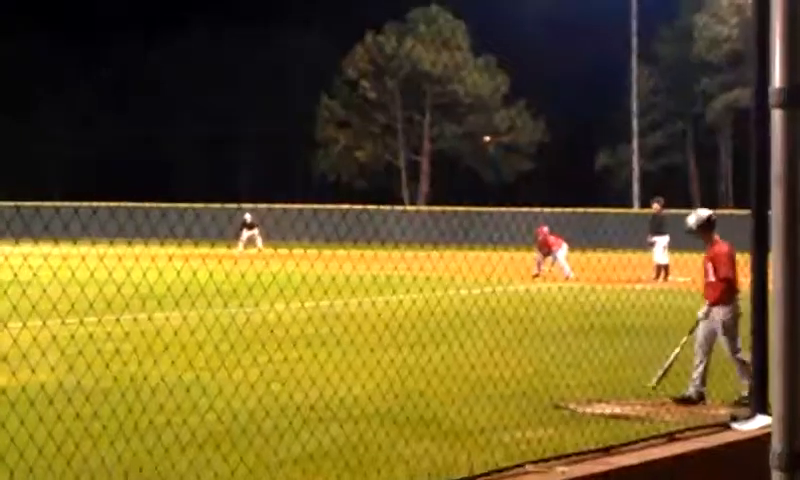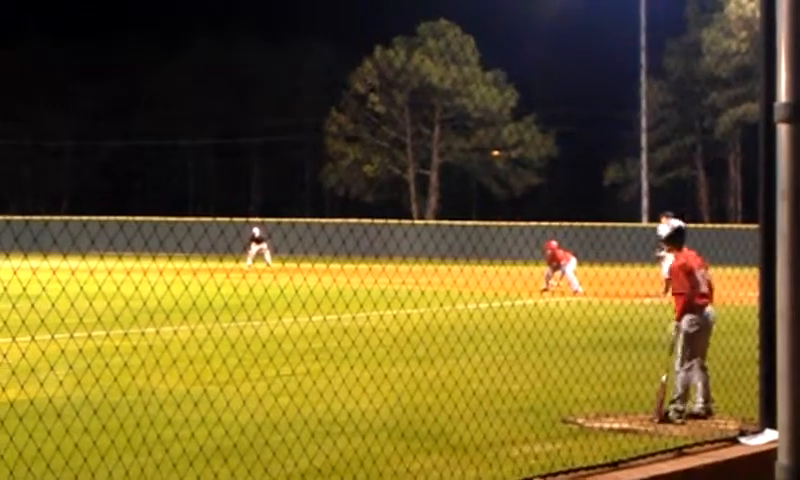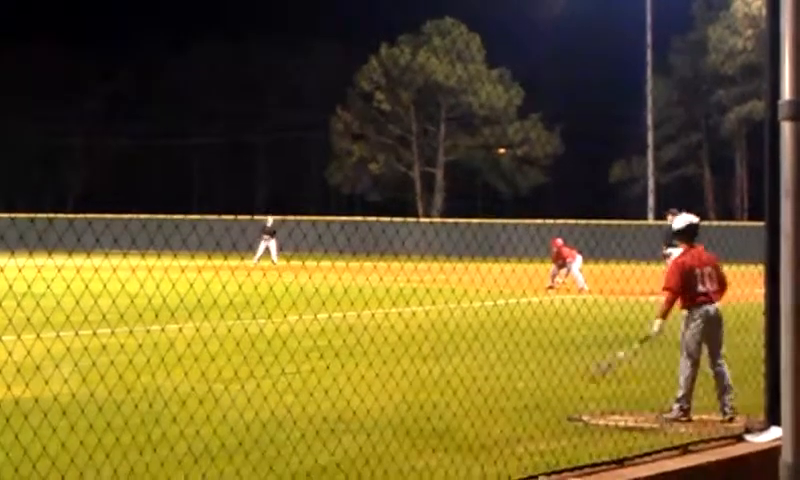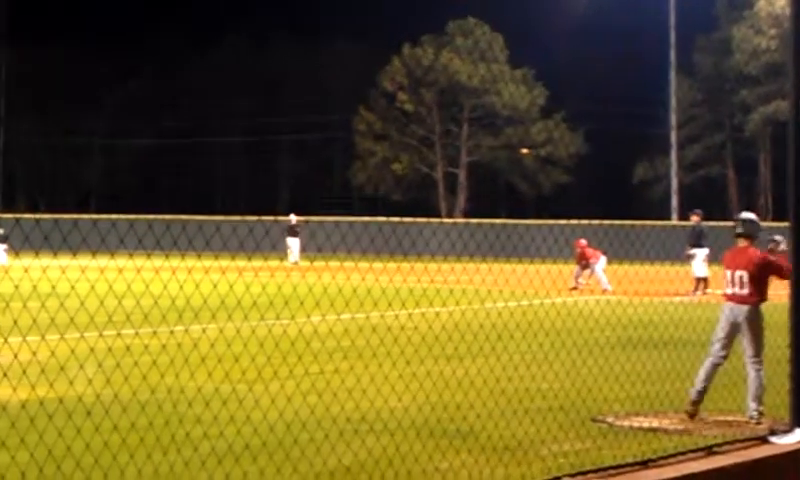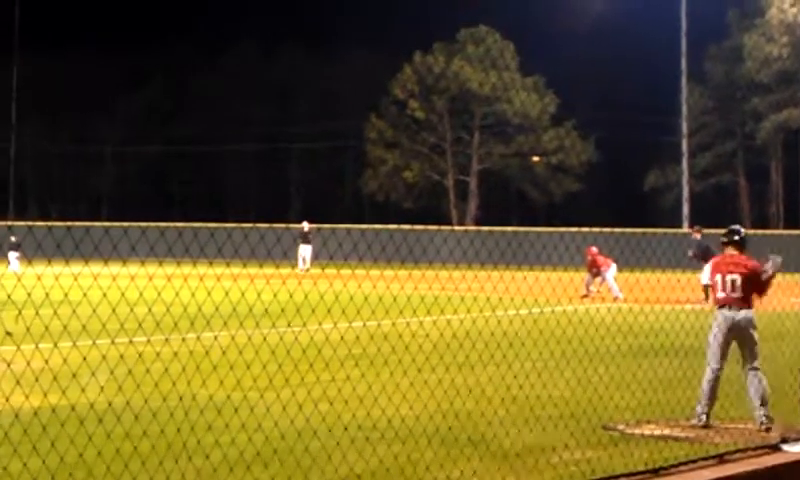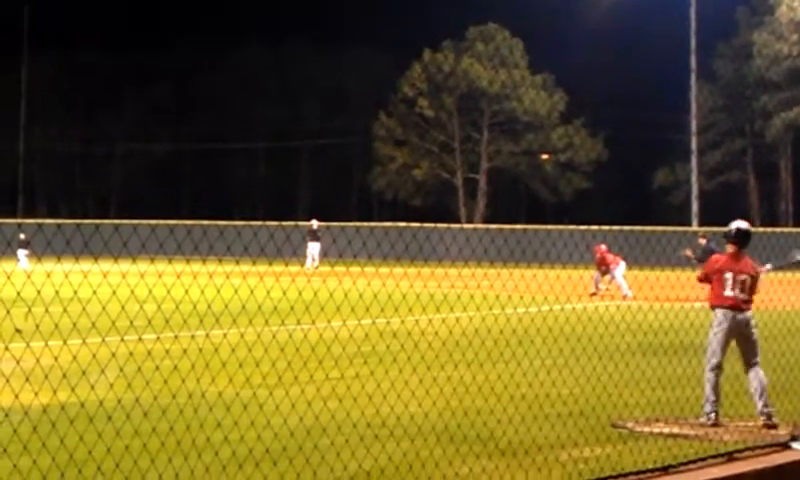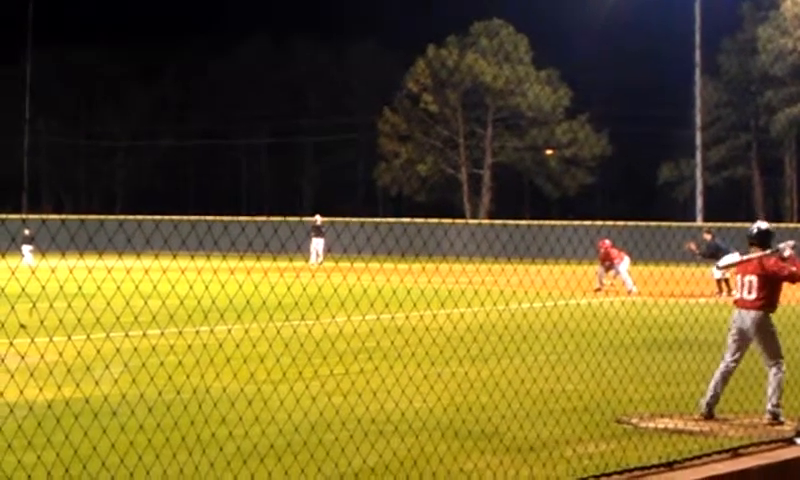
dt=0.7s
person 1, frame 1
left shoulder: (721, 250)
right shoulder: (710, 249)
left elbow: (726, 283)
left wrist: (709, 306)
left hip: (725, 307)
right hip: (714, 307)
left knee: (732, 351)
right knee: (701, 348)
left ankle: (751, 391)
right ankle: (696, 391)
person 1, frame 2
left shoulder: (677, 264)
right shoulder: (696, 256)
left elbow: (684, 296)
right elbow: (709, 286)
left wrist: (677, 321)
left hip: (694, 315)
right hip: (707, 311)
left knee: (684, 364)
right knee: (699, 362)
left ankle: (677, 410)
right ankle: (703, 406)
person 1, frame 3
left shoulder: (680, 261)
right shoulder: (709, 256)
left elbow: (673, 293)
right elbow: (723, 284)
left wrist: (661, 318)
left hip: (695, 312)
right hip: (714, 310)
left knee: (689, 362)
right knee: (718, 360)
left ankle: (682, 408)
right ankle: (727, 408)
person 1, frame 4
left shoulder: (728, 255)
right shoulder: (760, 258)
right elbow: (786, 272)
left wrist: (770, 252)
right wrist: (781, 252)
left hip: (729, 309)
right hip: (750, 311)
left knee: (715, 356)
right knee: (754, 362)
left ankle: (695, 398)
right ankle: (755, 412)
person 1, frame 5
left shoulder: (716, 263)
right shoulder: (752, 265)
right elbow: (760, 291)
right wrist: (770, 272)
left hip: (722, 316)
right hip: (745, 316)
left knee: (713, 368)
right knee: (753, 369)
left ankle: (702, 416)
right ankle: (763, 418)
person 1, frame 6
left shoulder: (717, 260)
right shoulder: (753, 266)
left elbow: (702, 277)
right elbow: (752, 292)
left hip: (724, 317)
right hip: (746, 317)
left knee: (713, 366)
right knee: (753, 366)
left ankle: (711, 414)
right ankle: (766, 414)
person 1, frame 7
left shoulder: (742, 264)
right shoulder: (771, 264)
left wrist: (780, 256)
left hip: (738, 316)
right hip: (759, 318)
left knee: (728, 363)
right knee: (776, 365)
left ankle: (707, 406)
right ankle: (773, 412)
